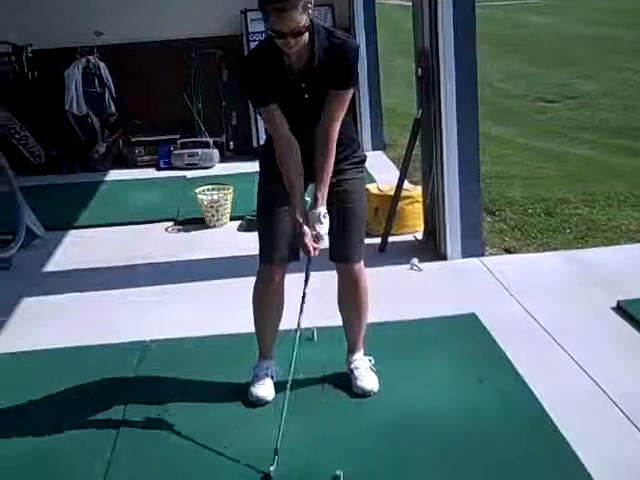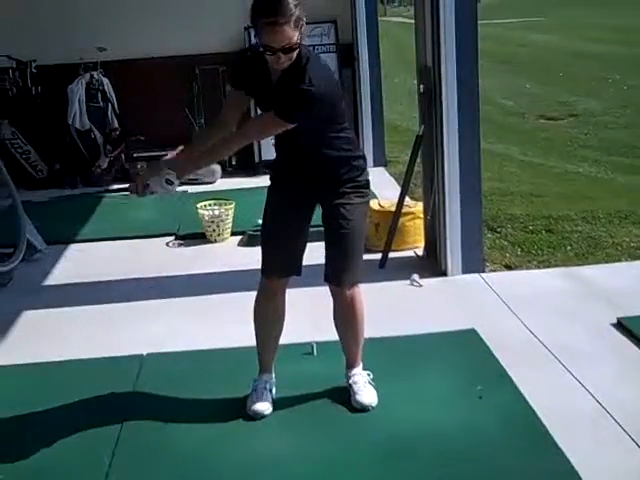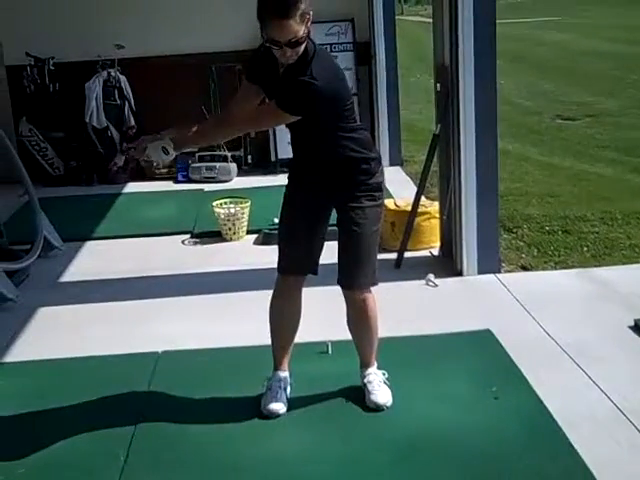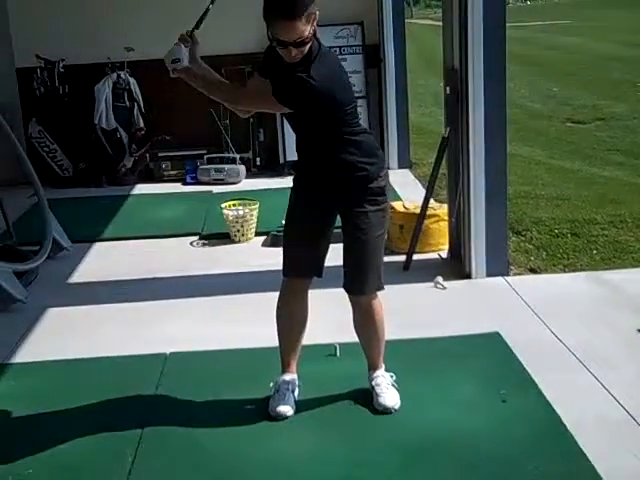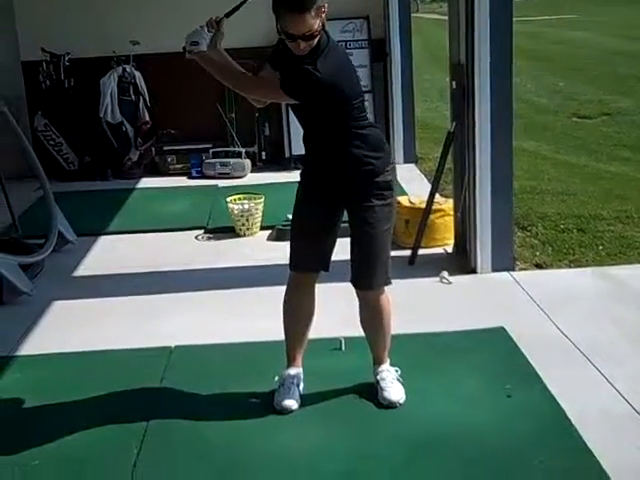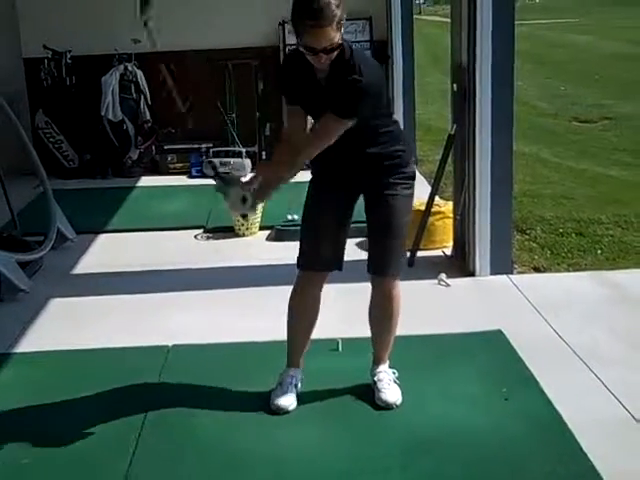
dt=0.5s
person 1, frame 1
left shoulder: (342, 50)
right shoulder: (256, 66)
left elbow: (328, 130)
right elbow: (285, 142)
left wrist: (321, 200)
right wrist: (300, 214)
left hip: (341, 160)
right hip: (282, 166)
left knee: (351, 264)
right knee: (272, 268)
left ankle: (357, 356)
right ankle: (265, 363)
person 1, frame 2
left shoulder: (311, 85)
right shoulder: (251, 64)
left elbow: (239, 140)
right elbow: (221, 128)
left wrist: (175, 171)
right wrist: (170, 163)
left hip: (342, 177)
right hip: (290, 174)
left knee: (345, 284)
right knee: (272, 278)
left ankle: (355, 371)
right ankle: (264, 375)
person 1, frame 3
left shoulder: (315, 82)
right shoulder: (265, 58)
left elbow: (242, 125)
right elbow: (231, 115)
left wrist: (180, 142)
right wrist: (176, 136)
left hip: (354, 178)
right hip: (307, 174)
left knee: (356, 287)
right knee: (289, 278)
left ankle: (370, 371)
right ankle: (280, 374)
person 1, frame 4
left shoulder: (315, 81)
right shoulder: (280, 55)
left elbow: (239, 100)
right elbow: (244, 106)
left wrist: (186, 70)
right wrist: (196, 65)
left hip: (361, 182)
right hip: (314, 177)
left knee: (363, 291)
right knee: (295, 280)
left ankle: (378, 373)
right ankle: (288, 376)
person 1, frame 5
left shoulder: (321, 73)
right shoulder: (290, 46)
left elbow: (251, 88)
right elbow: (259, 95)
left wrist: (202, 55)
right wrist: (215, 51)
left hip: (367, 176)
right hip: (320, 171)
left knee: (370, 286)
right knee: (302, 275)
left ankle: (383, 367)
right ankle: (293, 369)
person 1, frame 6
left shoulder: (360, 76)
right shoulder: (292, 69)
left elbow: (313, 145)
right elbow: (294, 137)
left wrist: (261, 187)
right wrist: (260, 178)
left hip: (388, 169)
right hip: (328, 171)
left knee: (385, 277)
right knee: (310, 274)
left ankle: (381, 367)
right ankle: (292, 370)
